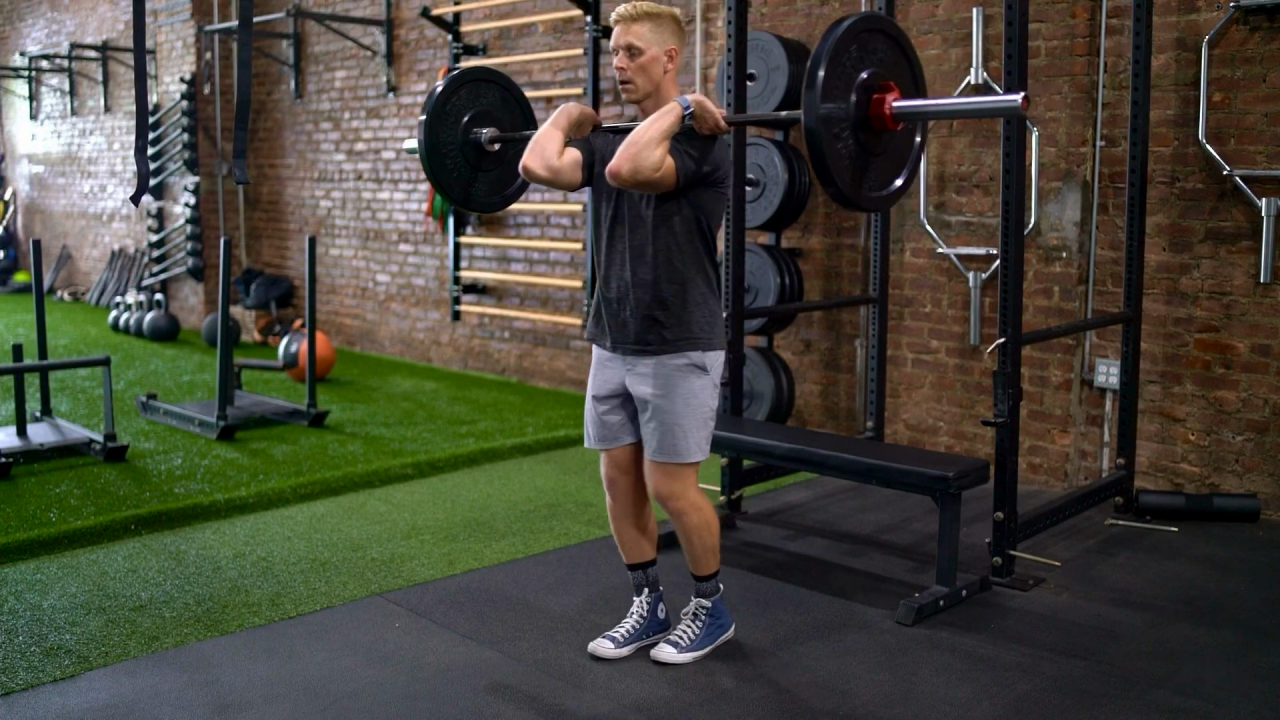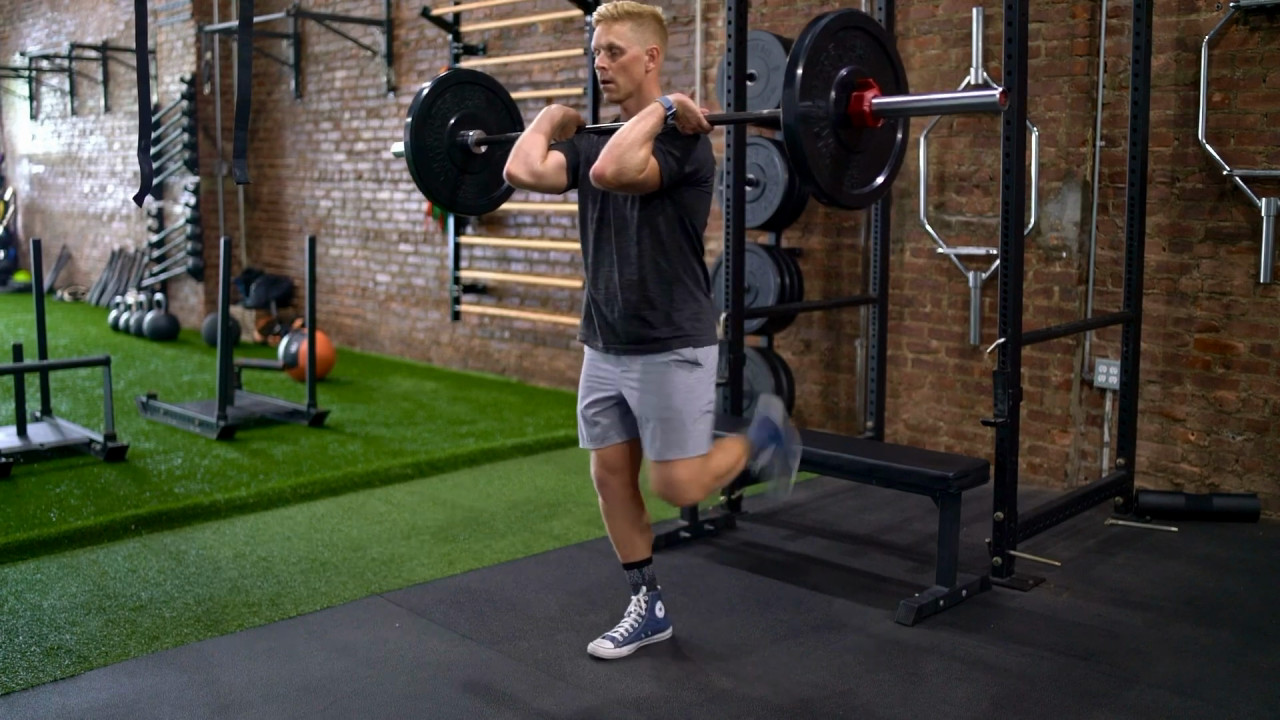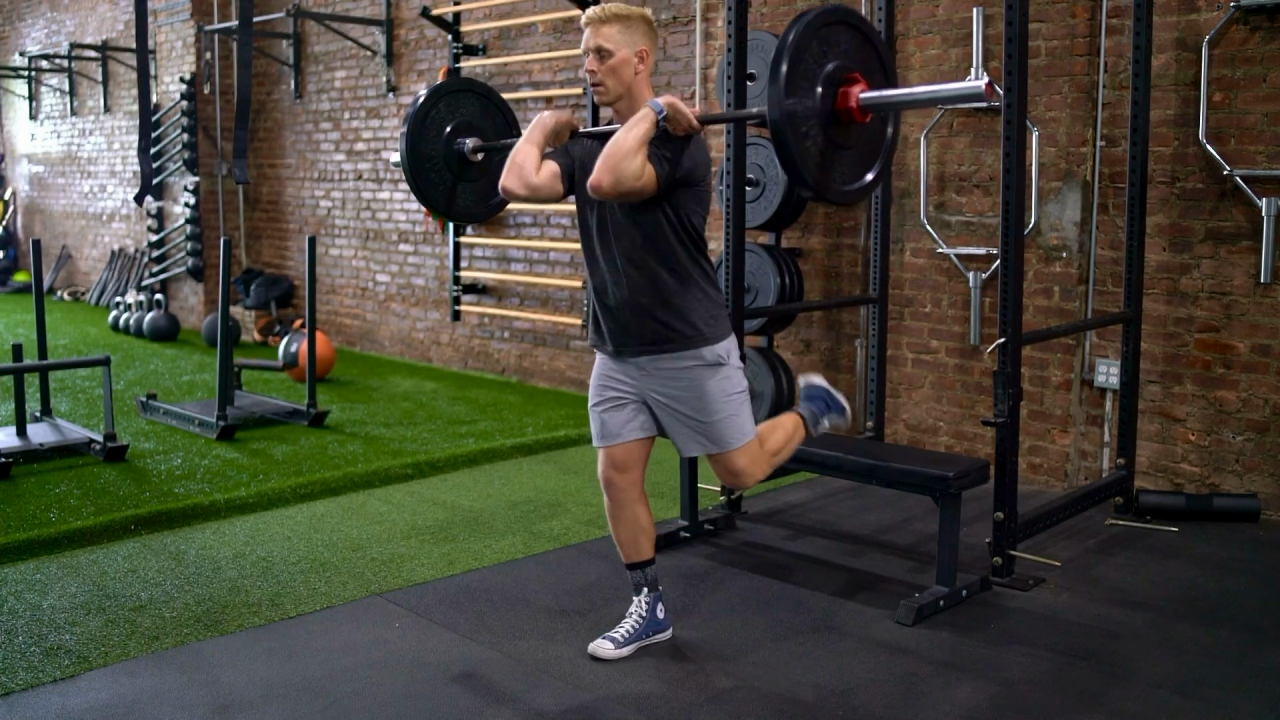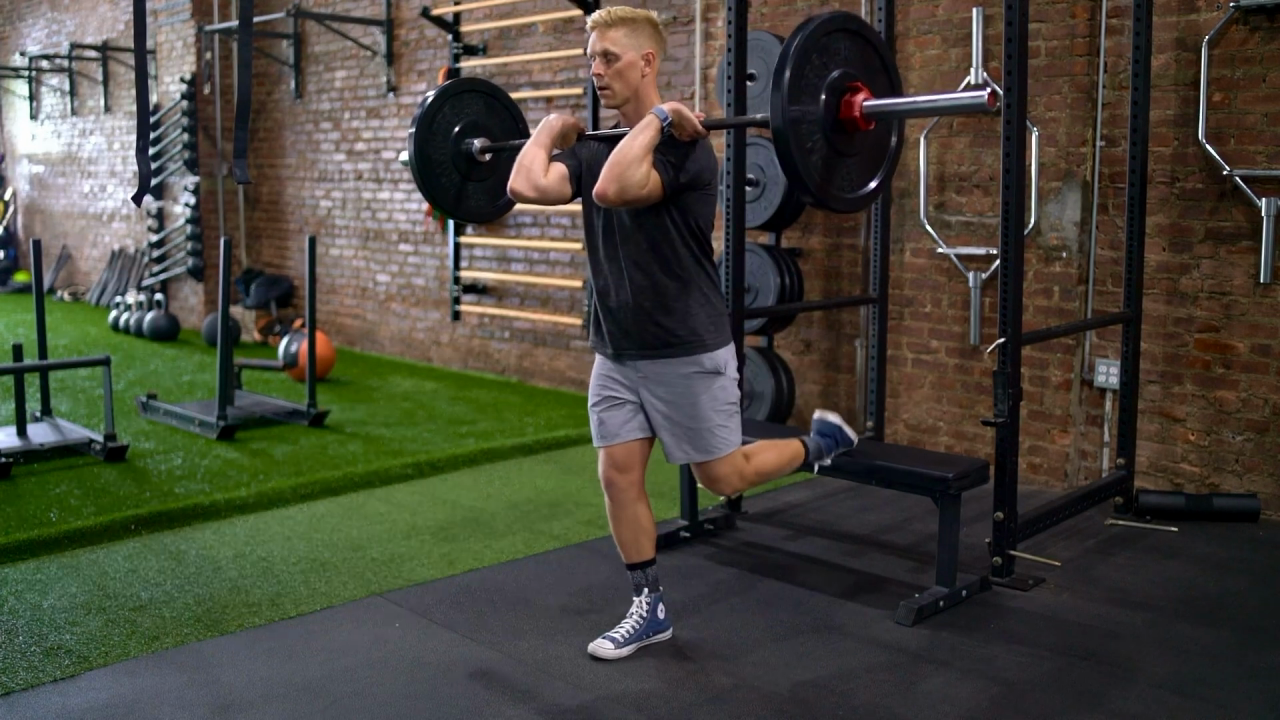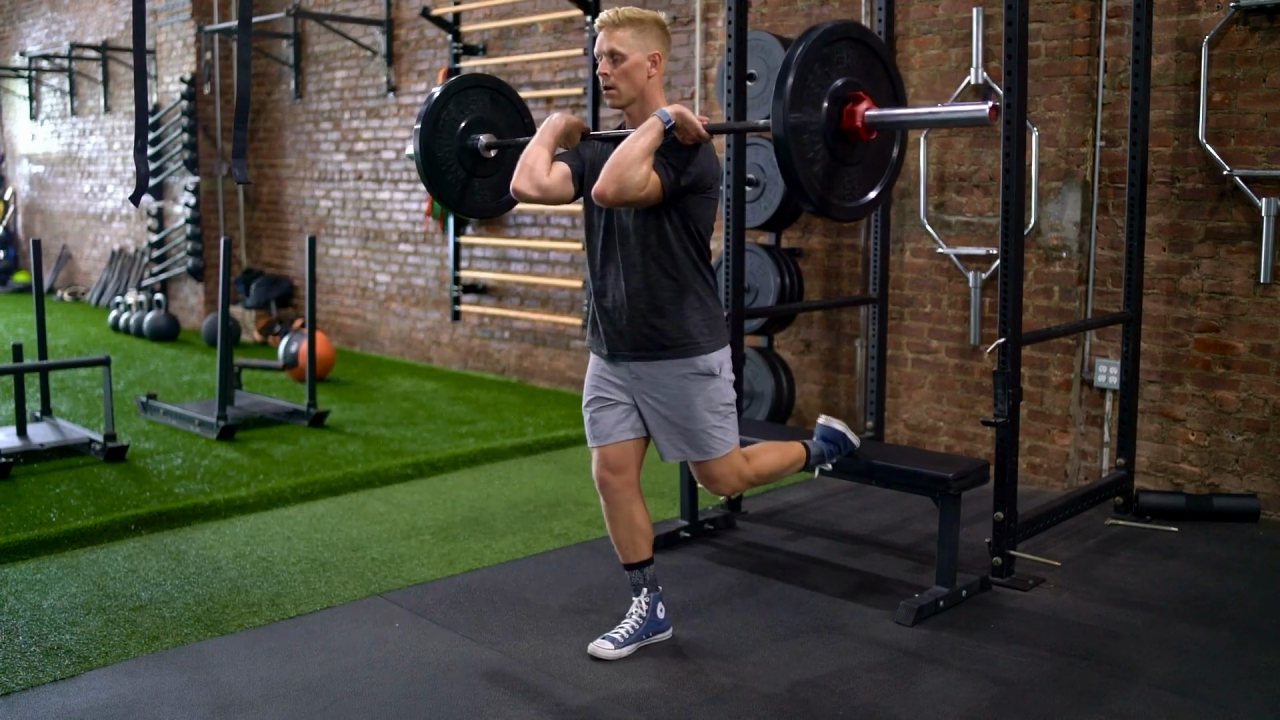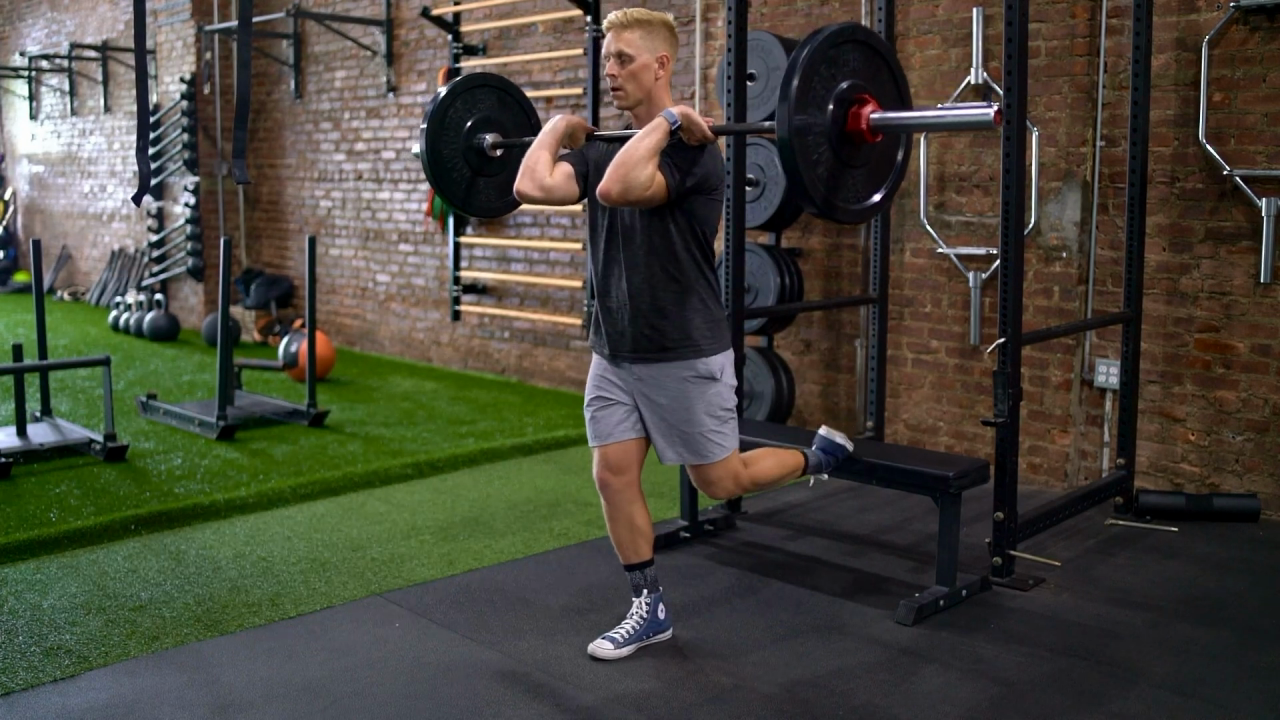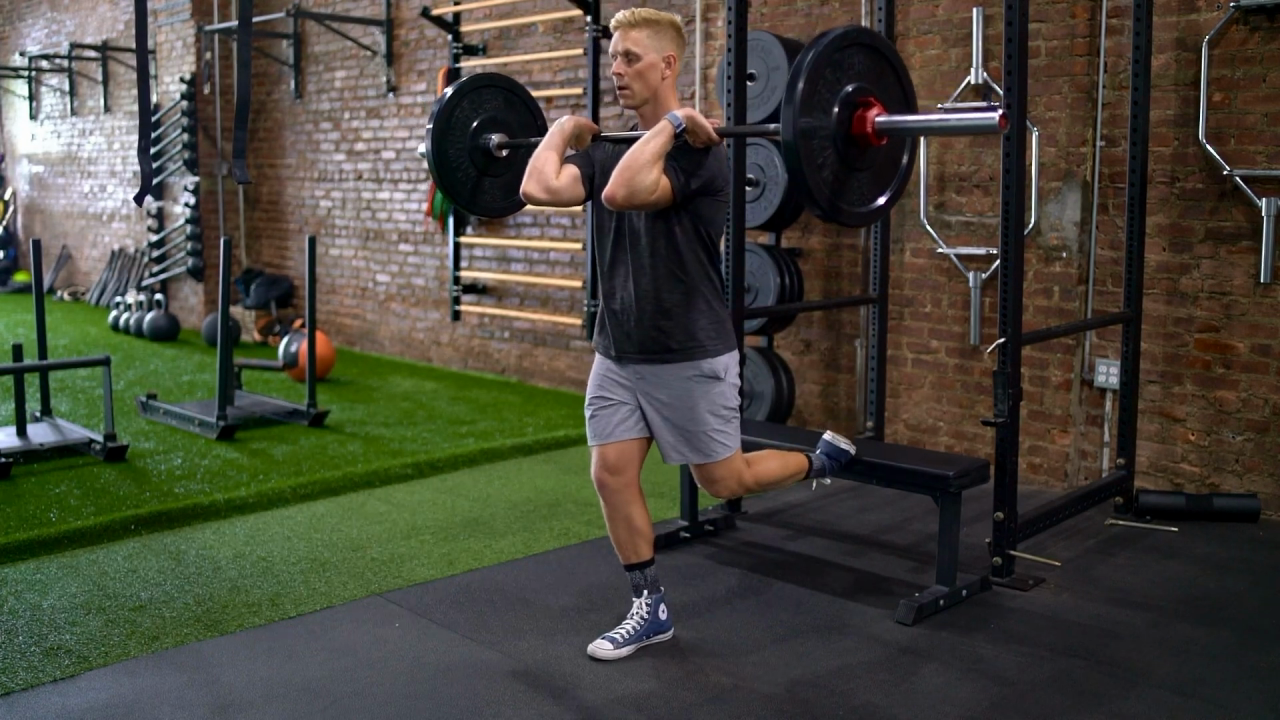
dt=0.4s
person 1, frame 1
left shoulder: (699, 141)
right shoulder: (608, 139)
left elbow: (627, 170)
right elbow: (539, 166)
left wrist: (679, 108)
right wrist: (568, 115)
left hip: (679, 347)
right hip: (614, 342)
left knee: (671, 486)
right knee: (619, 479)
left ankle: (710, 609)
right ankle: (648, 606)
person 1, frame 2
left shoulder: (682, 141)
right shoulder: (590, 140)
left elbow: (610, 172)
right elbow: (521, 171)
left wrist: (660, 109)
right wrist: (550, 119)
left hip: (672, 346)
right hip: (605, 344)
left knee: (679, 484)
right knee: (610, 477)
left ankle: (764, 436)
right ankle: (647, 607)
person 1, frame 3
left shoulder: (676, 142)
right shoulder: (586, 147)
left elbow: (609, 182)
right elbow: (517, 183)
left wrist: (651, 112)
right wrist: (544, 126)
left hip: (688, 345)
right hip: (619, 349)
left knee: (743, 469)
right knee: (617, 477)
left ankle: (811, 409)
right ankle: (648, 608)
person 1, frame 4
left shoulder: (683, 147)
right shoulder: (595, 150)
left elbow: (612, 190)
right elbow: (526, 186)
left wrist: (656, 118)
right wrist: (550, 129)
left hip: (687, 350)
right hip: (618, 350)
left knee: (724, 477)
right knee: (618, 476)
left ankle: (820, 440)
right ankle: (649, 608)
person 1, frame 5
left shoulder: (686, 150)
right shoulder: (597, 149)
left elbow: (611, 190)
right elbow: (528, 185)
left wrist: (658, 120)
right wrist: (554, 127)
left hip: (683, 350)
right hip: (613, 350)
left knee: (724, 477)
right knee: (613, 476)
left ankle: (823, 446)
right ankle: (648, 608)
person 1, frame 6
left shoulder: (692, 151)
right shoulder: (603, 149)
left elbow: (616, 190)
right elbow: (531, 186)
left wrist: (665, 119)
right wrist: (557, 128)
left hip: (684, 354)
right hip: (616, 352)
left knee: (720, 482)
right knee: (613, 477)
left ankle: (821, 454)
right ankle: (649, 609)
person 1, frame 7
left shoulder: (698, 152)
right shoulder: (609, 150)
left elbow: (623, 192)
right elbow: (538, 188)
left wrist: (670, 123)
right wrist: (564, 130)
left hip: (689, 354)
right hip: (618, 351)
left knee: (723, 480)
right knee: (612, 476)
left ankle: (825, 458)
right ankle: (649, 609)
